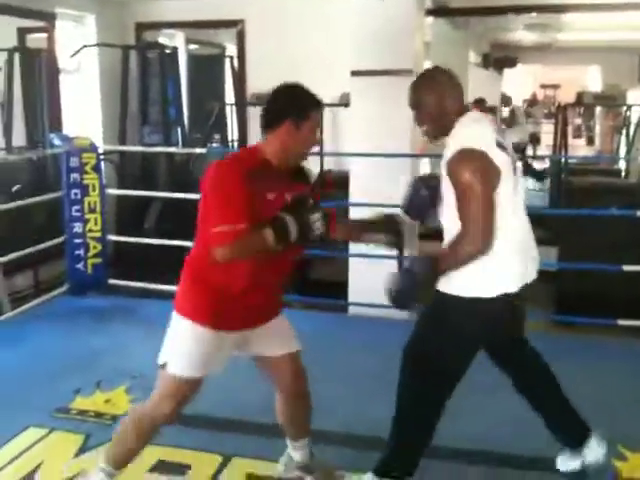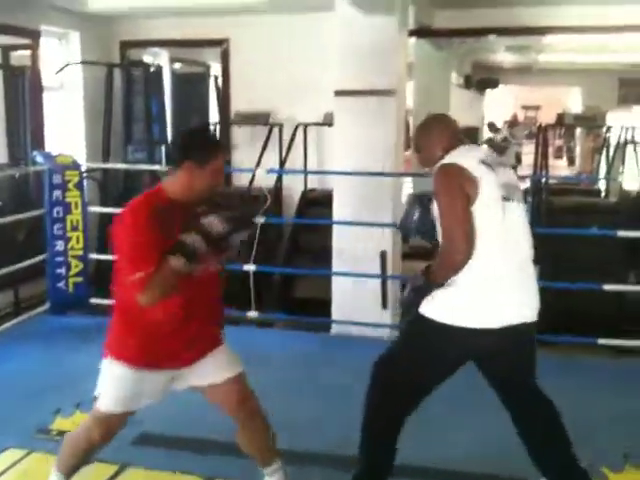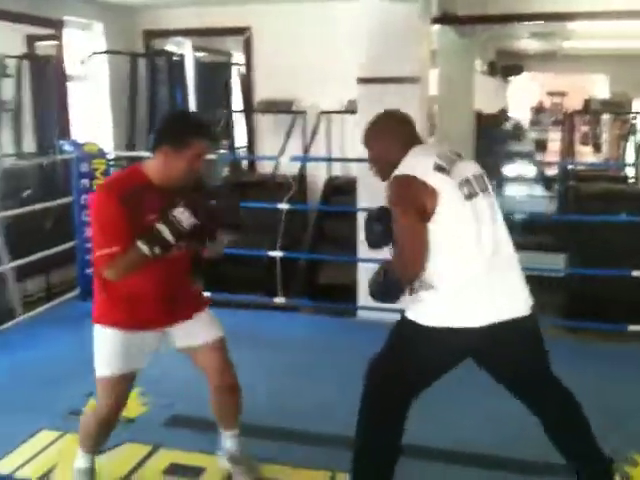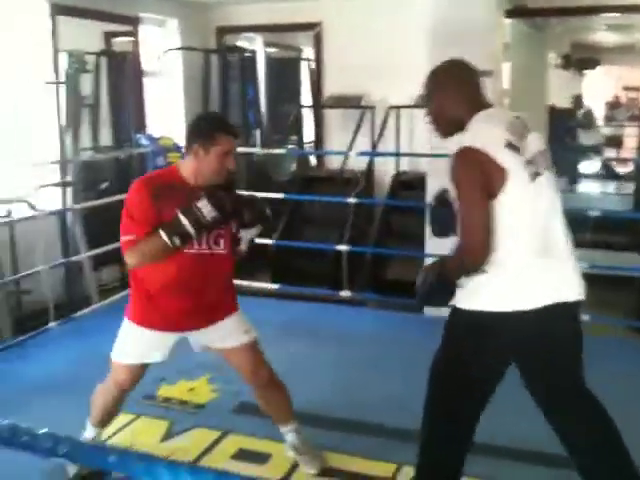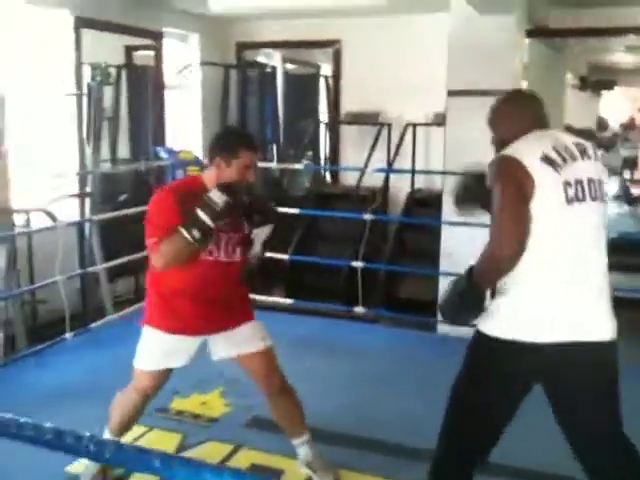
dt=0.3s
person 1, frame 1
left shoulder: (465, 155)
right shoulder: (482, 130)
left elbow: (475, 240)
right wrist: (437, 199)
left hip: (479, 285)
right hip: (511, 274)
left knee: (423, 366)
right knee: (512, 351)
right ankle: (580, 441)
person 1, frame 2
left shoulder: (451, 172)
right shoulder: (500, 170)
left elbow: (459, 250)
left wrist: (427, 281)
right wrist: (437, 222)
left hip: (460, 313)
right hip: (516, 310)
left knee: (390, 386)
right knee: (524, 394)
person 1, frame 3
left shoulder: (405, 182)
right shoulder: (463, 165)
left elbow: (410, 269)
left wrist: (383, 282)
right wrist: (396, 226)
left hip: (447, 314)
right hip: (509, 306)
left knee: (383, 390)
right knee: (542, 387)
person 1, frame 4
left shoulder: (471, 154)
right shoulder: (522, 129)
left elbow: (476, 250)
left wrist: (440, 271)
right wrist: (461, 204)
left hip: (496, 301)
right hip: (558, 292)
left knee: (450, 402)
right knee: (570, 399)
person 1, frame 5
left shoulder: (511, 164)
right shoulder: (591, 160)
left elbow: (508, 245)
left wrist: (473, 281)
left hip: (519, 328)
right hip: (589, 327)
left knee: (467, 426)
right knee: (605, 443)
person 2, frame 1
left shoulder: (296, 176)
right shoulder: (229, 173)
left elbow: (321, 227)
right elbow: (226, 250)
right wrist: (287, 229)
left hip: (262, 310)
right hip: (208, 309)
left knee: (293, 382)
right knee: (167, 403)
person 2, frame 2
left shoulder: (196, 209)
right shoulder: (138, 219)
right elbow: (147, 295)
left wrist: (216, 242)
right wrist: (194, 246)
left hip: (199, 340)
right hip: (139, 347)
left knee: (245, 408)
right knee: (100, 428)
person 2, frame 3
left shoulder: (186, 189)
right shoulder: (114, 193)
left elbow: (201, 246)
right elbow: (110, 269)
left wrist: (214, 225)
right wrist: (165, 234)
left hip: (181, 303)
right hip: (122, 313)
left knee: (223, 377)
right knee: (110, 403)
left ankle: (232, 449)
person 2, frame 4
left shoulder: (225, 192)
right shoulder: (149, 189)
left elbow: (235, 251)
right elbow: (135, 257)
left wrist: (247, 228)
right wrist: (190, 222)
left hip: (215, 308)
right hip: (152, 312)
left knee: (261, 375)
right knee: (119, 383)
left ankle: (294, 440)
right ankle: (89, 440)
person 2, frame 5
left shoulder: (240, 201)
right shoulder: (172, 197)
left elbow: (248, 262)
right elbow: (160, 259)
left wrist: (260, 229)
right wrist: (207, 215)
left hip: (231, 312)
right hip: (171, 317)
left knee: (274, 382)
right knee: (142, 391)
